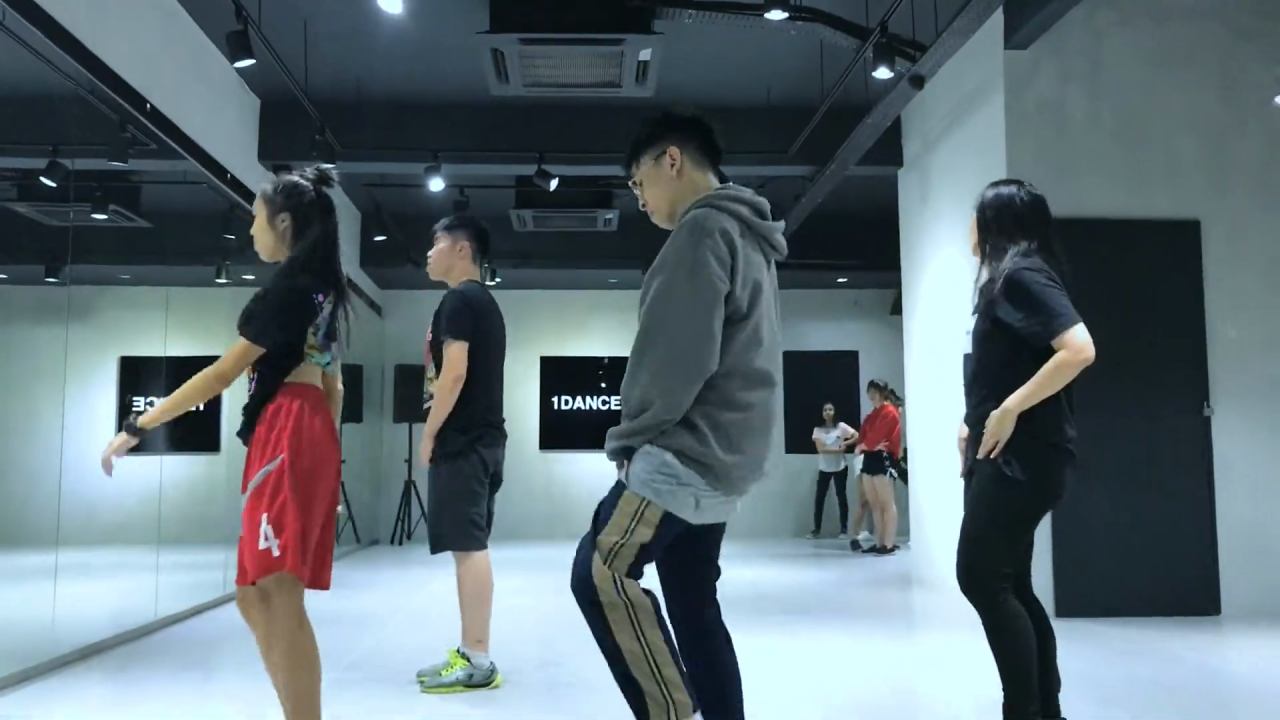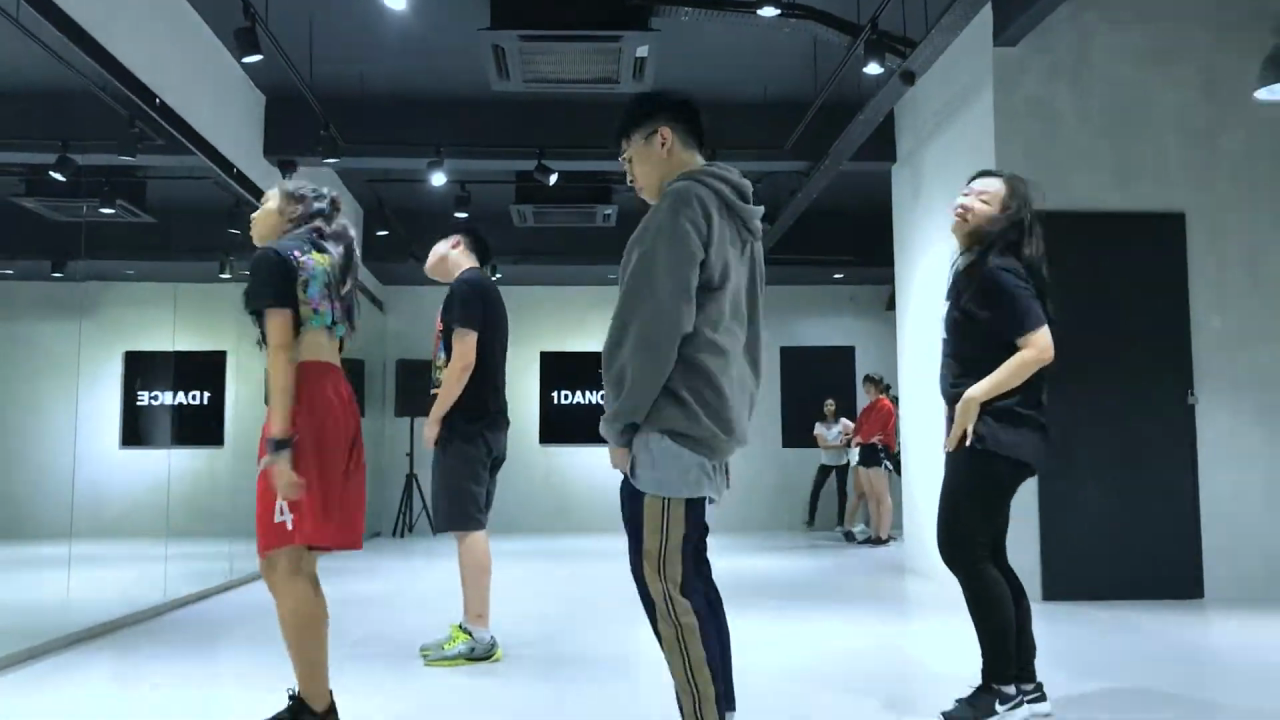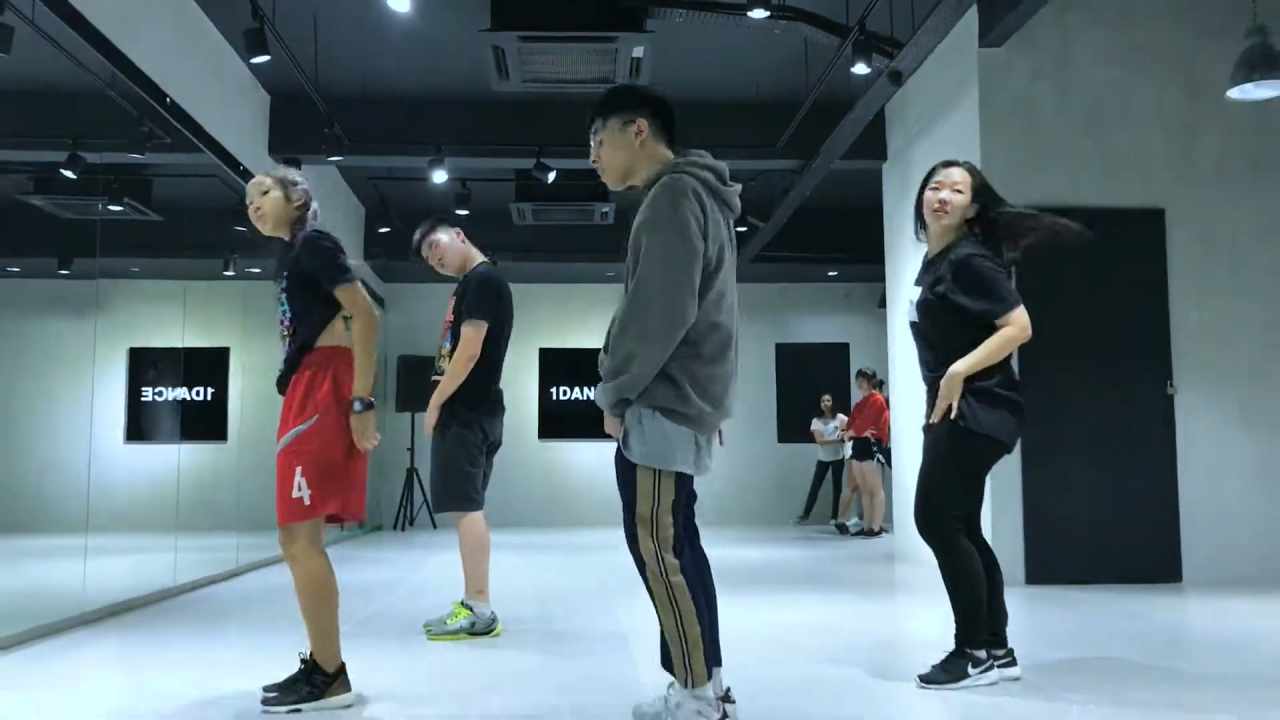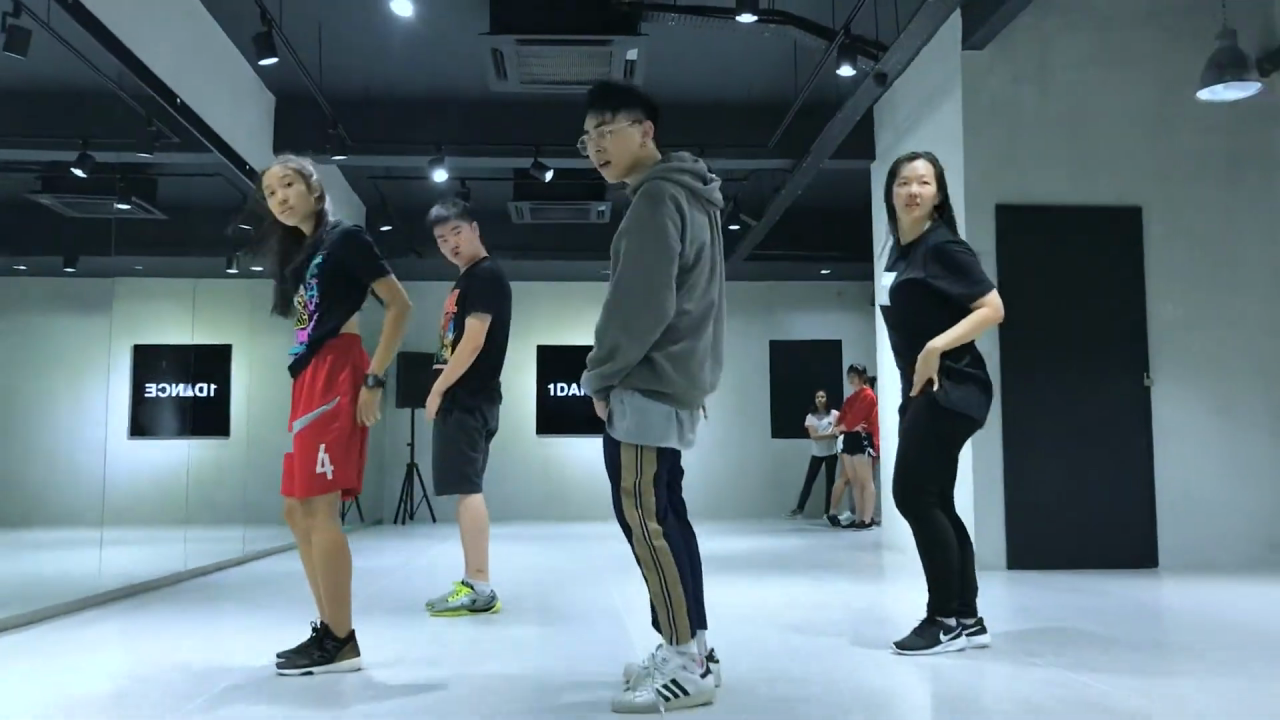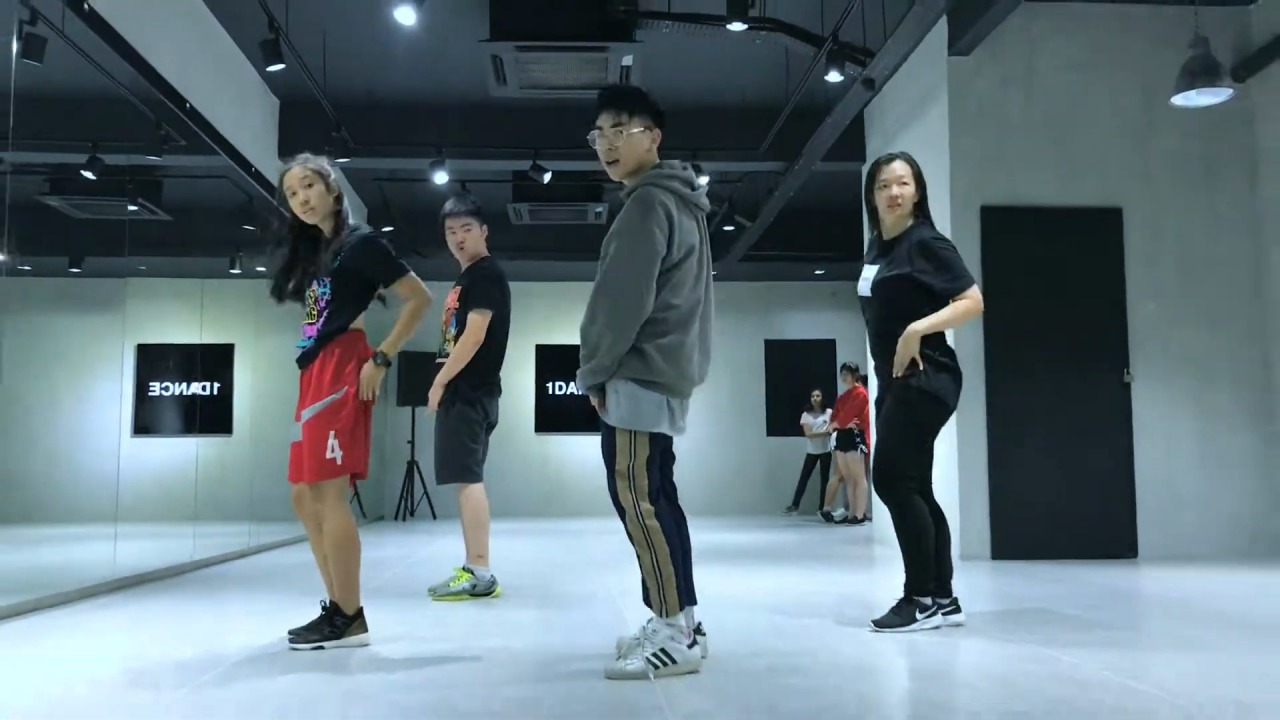
dt=0.2s
person 1, frame 1
left shoulder: (702, 230)
right shoulder: (752, 238)
left elbow: (675, 357)
left wrist: (629, 439)
left hip: (684, 452)
right hip: (723, 455)
left knee: (600, 573)
right knee: (694, 610)
person 1, frame 2
left shoulder: (681, 204)
right shoulder: (735, 218)
left elbow: (652, 321)
left wrist: (620, 420)
left hip: (670, 429)
right hip: (704, 427)
left knee: (665, 584)
right knee: (686, 580)
person 1, frame 3
left shoulder: (674, 193)
right shoulder: (704, 198)
left elbow: (659, 310)
left wrist: (615, 390)
left hip: (660, 405)
right hip: (685, 402)
left knee: (658, 549)
right knee: (675, 546)
person 1, frame 4
left shoulder: (656, 198)
right shoulder: (689, 197)
left elbow: (640, 306)
left wrist: (600, 376)
left hip: (645, 387)
right hip: (672, 383)
left knee: (644, 518)
right knee: (664, 516)
left ankle: (685, 662)
right ankle: (690, 646)
person 1, frame 5
right shoulder: (680, 200)
left elbow: (620, 299)
left wrist: (593, 371)
left hip: (639, 376)
right hip: (666, 372)
left knee: (637, 500)
right knee: (656, 499)
person 2, frame 1
left shoulder: (287, 289)
right shoulder: (317, 290)
left elbow: (221, 375)
left wrist: (137, 427)
right wrist: (319, 468)
left hip: (285, 437)
right hip: (304, 436)
left knee: (276, 599)
right knee: (256, 598)
person 2, frame 2
left shoulder: (273, 259)
right shoulder: (324, 262)
left elbow: (281, 348)
left wrist: (277, 442)
left hip: (308, 413)
right hip: (332, 403)
left knee: (284, 562)
right knee: (288, 562)
person 2, frame 3
left shoulder: (313, 241)
right shoulder: (302, 251)
left elbow: (366, 317)
left wrist: (362, 402)
left hip: (321, 387)
right hip: (318, 390)
left knee: (300, 535)
right knee: (299, 536)
left ankle: (330, 676)
right ankle: (321, 661)
person 2, frame 4
left shoulder: (345, 237)
right shoulder: (299, 251)
left elbow: (399, 306)
left wrist: (374, 378)
left hip: (334, 375)
right hip: (311, 379)
left knee: (318, 509)
right knee: (298, 511)
left ankle: (340, 641)
right ankle: (330, 630)
person 2, frame 5
left shoulder: (360, 242)
right shoulder: (312, 249)
left elbow: (420, 298)
left wrist: (381, 357)
left hip: (341, 368)
right hip: (315, 372)
left knee: (328, 493)
right knee: (305, 496)
person 3, frame 1
left shoulder: (1023, 275)
right shoulder: (998, 282)
left elbow: (1079, 351)
left wrist: (1009, 412)
right wrist: (972, 423)
left hip: (1022, 456)
right hip: (995, 454)
left knee: (982, 578)
right knee: (1008, 585)
person 3, frame 2
left shoulder: (998, 271)
right shoulder: (971, 269)
left elbow: (1039, 349)
left wrist: (972, 397)
right wrist: (955, 403)
left hip: (998, 434)
right hip: (976, 433)
left knee: (963, 549)
right knee: (984, 557)
person 3, frame 3
left shoulder: (969, 258)
right shoulder: (934, 260)
left elbow: (1019, 327)
left wrist: (957, 372)
right wrist: (938, 386)
left hip: (977, 412)
right hip: (955, 411)
left knee: (938, 519)
right knee: (959, 528)
left ankle: (977, 649)
right ankle: (995, 647)
person 3, frame 4
left shoulder: (943, 246)
right shoulder: (899, 248)
left elbow: (992, 309)
left wrist: (936, 347)
right wrist: (916, 364)
left hip: (950, 390)
right hip: (923, 391)
left knee: (914, 496)
right knee: (934, 505)
left ankle: (946, 618)
right ankle: (965, 616)
person 3, frame 5
left shoulder: (927, 243)
right shoulder: (877, 244)
left elbow: (973, 302)
left wrist: (919, 329)
left hip: (923, 378)
right hip: (895, 380)
left knee: (894, 478)
right knee: (913, 488)
right ankle: (941, 597)
person 4, frame 1
left shoulder: (458, 299)
right shoulder: (485, 302)
left elbow: (453, 374)
left wrist: (429, 434)
left hip: (461, 441)
right hip: (483, 438)
left knee: (467, 547)
right knee: (469, 547)
left ankle: (478, 660)
right ankle: (470, 652)
person 4, frame 2
left shoulder: (465, 286)
right shoulder: (482, 288)
left elbow: (463, 361)
left wrist: (434, 417)
right wrist: (444, 415)
left hip: (466, 425)
right hip: (482, 423)
left knee: (467, 527)
right knee: (469, 528)
left ankle: (479, 635)
right ankle: (471, 627)
person 4, frame 3
left shoulder: (482, 279)
right shoulder: (479, 282)
left elbow: (469, 351)
left wrist: (435, 403)
right wrist: (444, 401)
left hip: (465, 411)
right hip: (476, 410)
left knee: (466, 507)
right knee: (467, 508)
left ankle: (480, 610)
right ankle: (473, 604)
person 4, frame 4
left shoulder: (486, 275)
right shoulder: (470, 278)
left elbow: (473, 343)
left wrist: (437, 390)
right wrist: (444, 390)
left hip: (466, 399)
right hip: (468, 398)
left knee: (466, 490)
right knee: (466, 491)
left ankle: (480, 588)
right ankle: (472, 583)
person 4, frame 5
left shoulder: (487, 274)
right shoulder: (467, 277)
left elbow: (474, 337)
left wrist: (439, 382)
right wrist: (445, 384)
left hip: (467, 392)
right hip: (465, 391)
left knee: (467, 479)
right knee: (466, 480)
left ankle: (480, 573)
right ankle: (473, 569)
